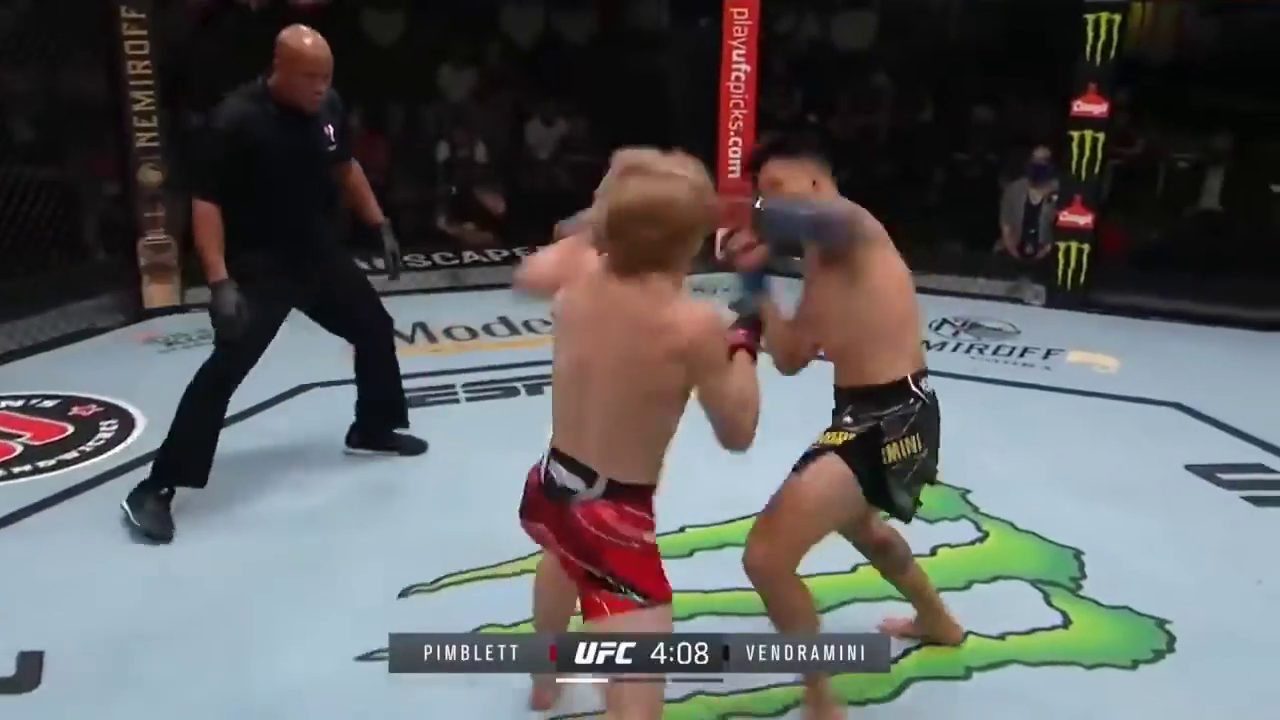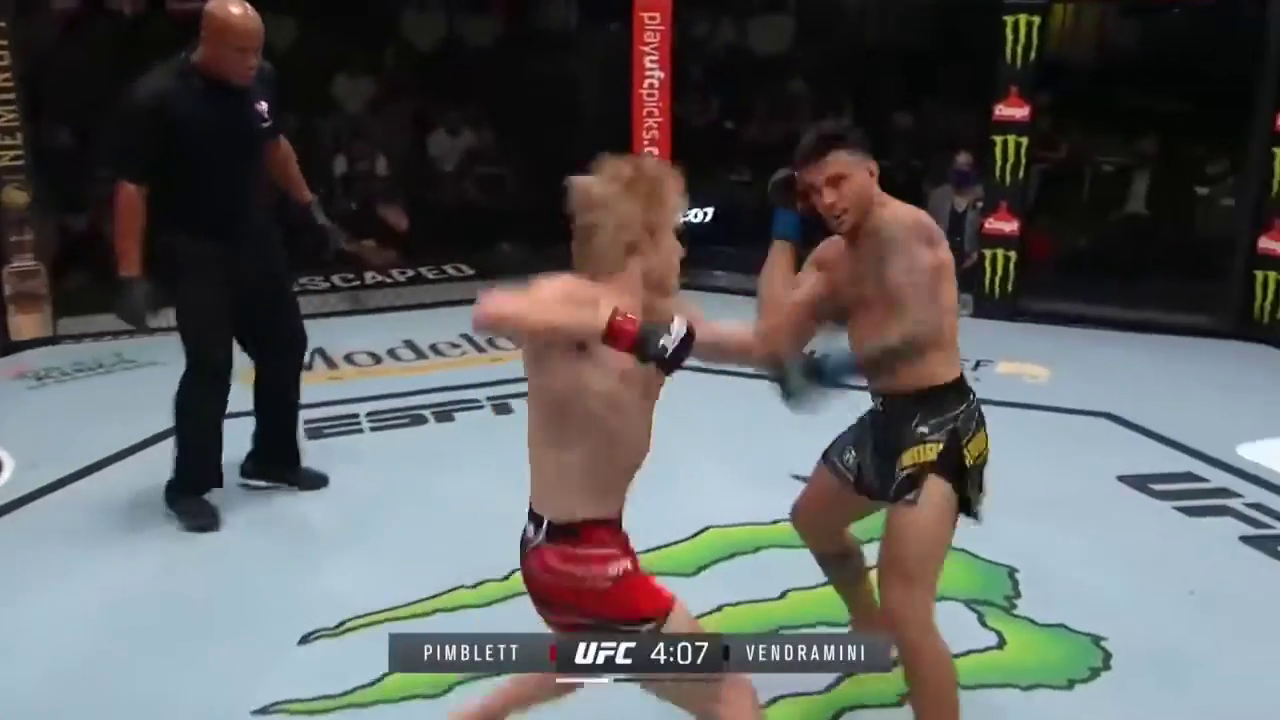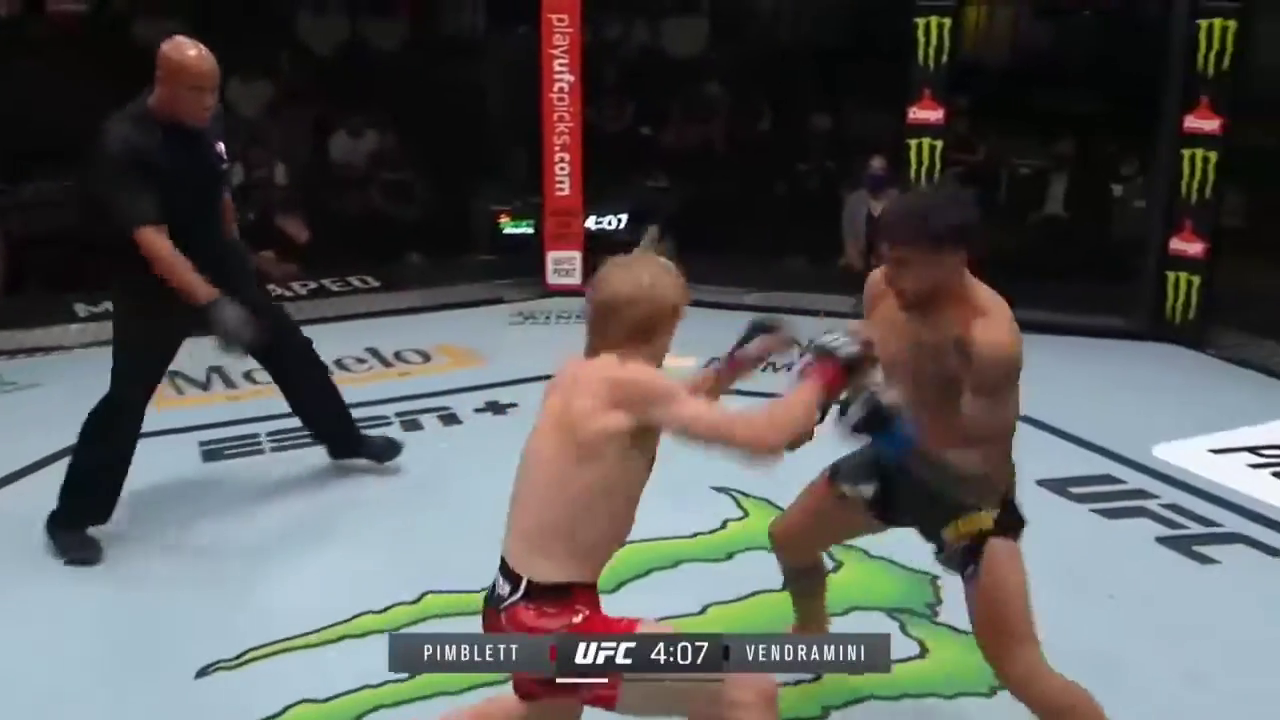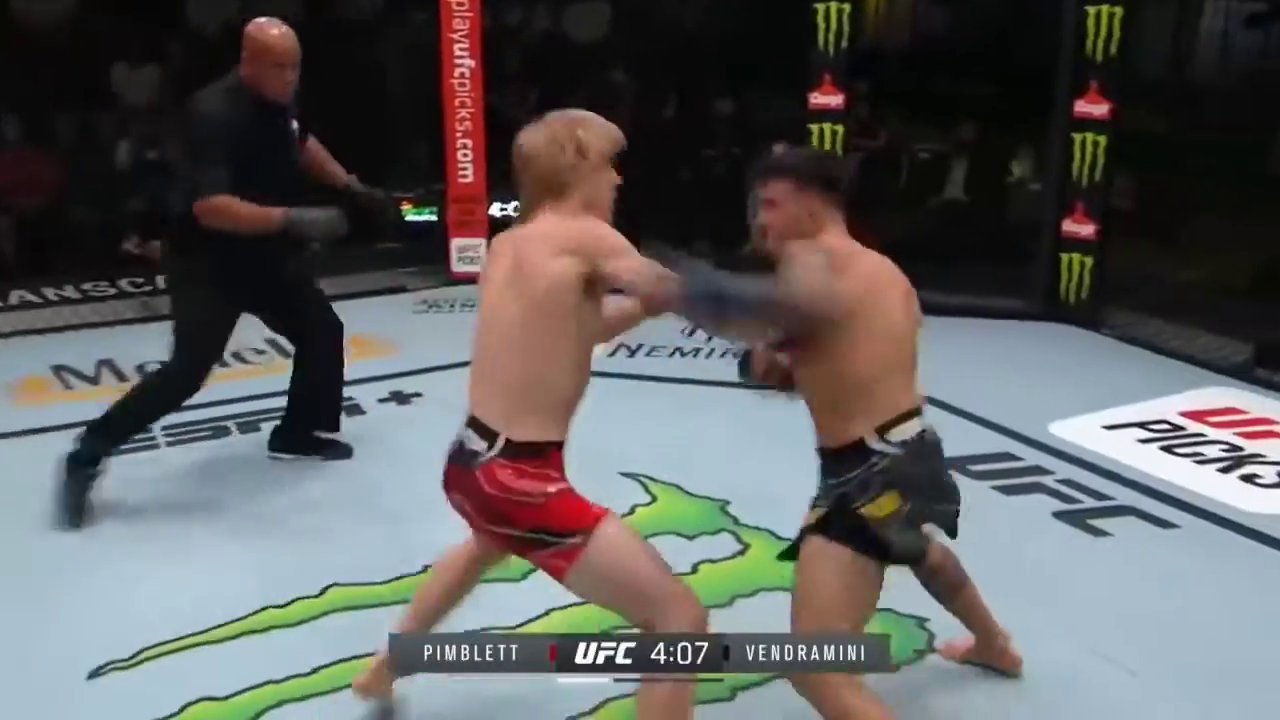
dt=0.3s
person 1, frame 1
left shoulder: (843, 226)
right shoulder: (820, 262)
left elbow: (830, 220)
right elbow: (788, 360)
right wrist: (755, 279)
left hip: (880, 418)
right hip: (890, 412)
left knee: (766, 558)
right knee: (856, 521)
right ankle: (936, 619)
person 1, frame 2
left shoulder: (904, 228)
right shoulder: (830, 254)
left elbow: (920, 330)
right elbow: (775, 341)
left wrist: (834, 366)
left hip: (939, 422)
right hip: (890, 417)
left knee: (902, 609)
right knee: (811, 519)
right ankle: (871, 631)
person 1, frame 3
left shoulder: (988, 341)
right shoulder: (885, 285)
left elbow: (986, 475)
left wrist: (905, 444)
left hip: (970, 486)
right hip: (896, 457)
left knee: (1019, 670)
right knee: (790, 536)
right ankle: (810, 638)
person 1, frame 4
left shoulder: (810, 258)
right shoulder: (886, 276)
left elbow: (814, 301)
right wrist: (771, 364)
left hip: (864, 478)
right hip: (909, 455)
left knee: (817, 670)
right knee: (915, 549)
right ankle: (994, 645)
person 2, frame 1
left shoulder: (578, 272)
right shoulder: (693, 328)
left elbow: (530, 275)
right elbow: (739, 434)
left wrist: (594, 223)
right wrist: (741, 342)
left hip: (548, 489)
right hip: (610, 517)
left knee: (566, 568)
person 2, frame 2
left shoulder: (654, 310)
right shoulder: (571, 298)
left elbow: (730, 343)
right elbow: (490, 311)
right wrist: (618, 330)
left hip: (593, 541)
right hip: (574, 558)
person 2, frame 3
left shoulder: (589, 375)
right shoulder: (628, 383)
left elbow: (678, 411)
right elbow: (761, 438)
left wrist: (732, 366)
right wrist: (825, 375)
left hip: (515, 609)
right hip: (545, 626)
person 2, frame 4
left shoulder: (511, 246)
right shoulder: (584, 236)
right elbow: (676, 290)
left wrist: (647, 299)
left hip: (474, 466)
right hip: (524, 483)
left knee: (487, 543)
right knee: (682, 623)
left ankle: (384, 668)
person 3, frame 1
left shoulder: (327, 105)
right shoulder: (237, 119)
left elbow: (345, 168)
right elbow: (207, 204)
left wrist: (380, 227)
right wrist: (221, 282)
left hip: (318, 254)
right hip: (260, 265)
left knee: (375, 330)
right knee: (226, 370)
left ankle: (376, 430)
right ankle: (156, 490)
person 3, frame 2
left shoulder: (260, 79)
right shoulder: (158, 97)
right elbow: (132, 190)
left wrist: (309, 206)
right wrist: (132, 276)
left hip: (254, 241)
right hip: (193, 251)
left knee: (286, 346)
right knee: (208, 367)
left ankle: (273, 459)
right ankle: (188, 487)
person 3, frame 3
left shoulder: (207, 123)
right shoulder: (127, 144)
right elbow: (148, 238)
left wrist: (236, 256)
right wrist: (210, 304)
left hip: (221, 274)
right hip: (154, 292)
left knee: (294, 353)
right knee: (125, 402)
left ankle: (346, 440)
right ankle: (72, 518)
person 3, frame 4
left shoulder: (280, 100)
right shoulder: (215, 114)
left elbow: (303, 143)
right elbow: (211, 207)
left wrist: (350, 186)
right wrist: (292, 219)
left hip: (268, 254)
right hip: (209, 262)
left knee: (327, 333)
right knee: (190, 370)
left ankle: (299, 432)
right ankle: (91, 452)
